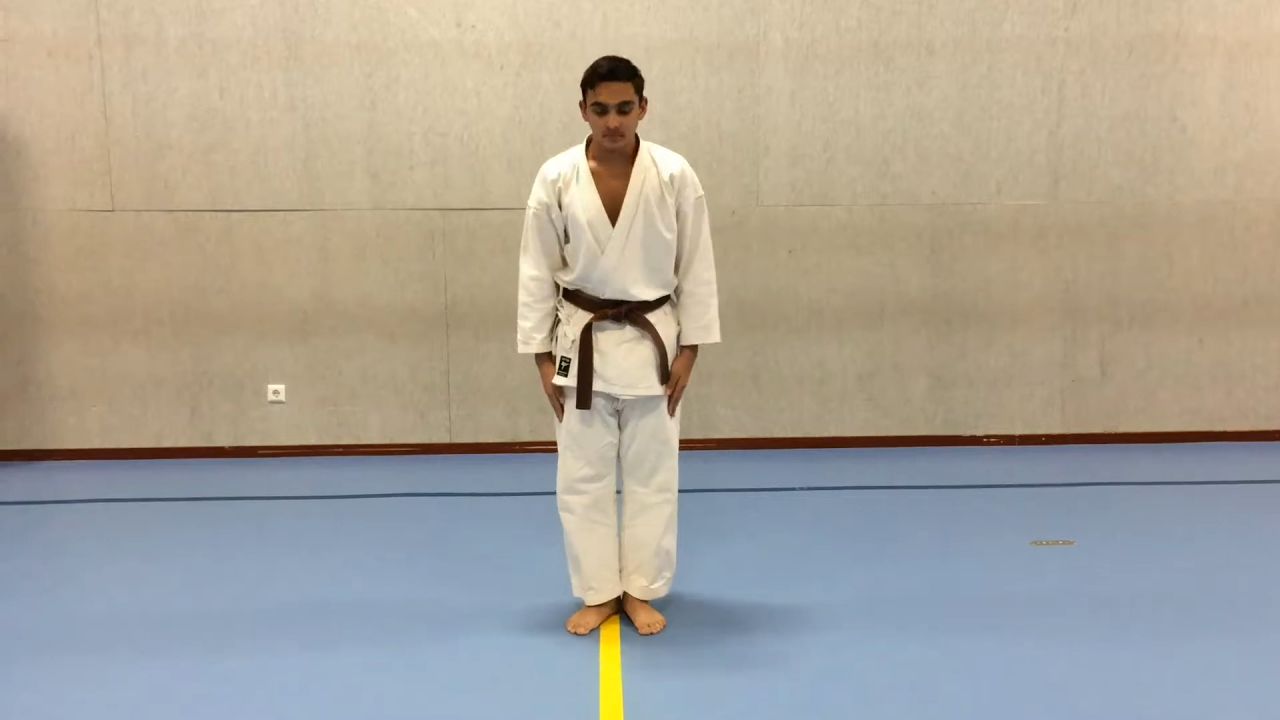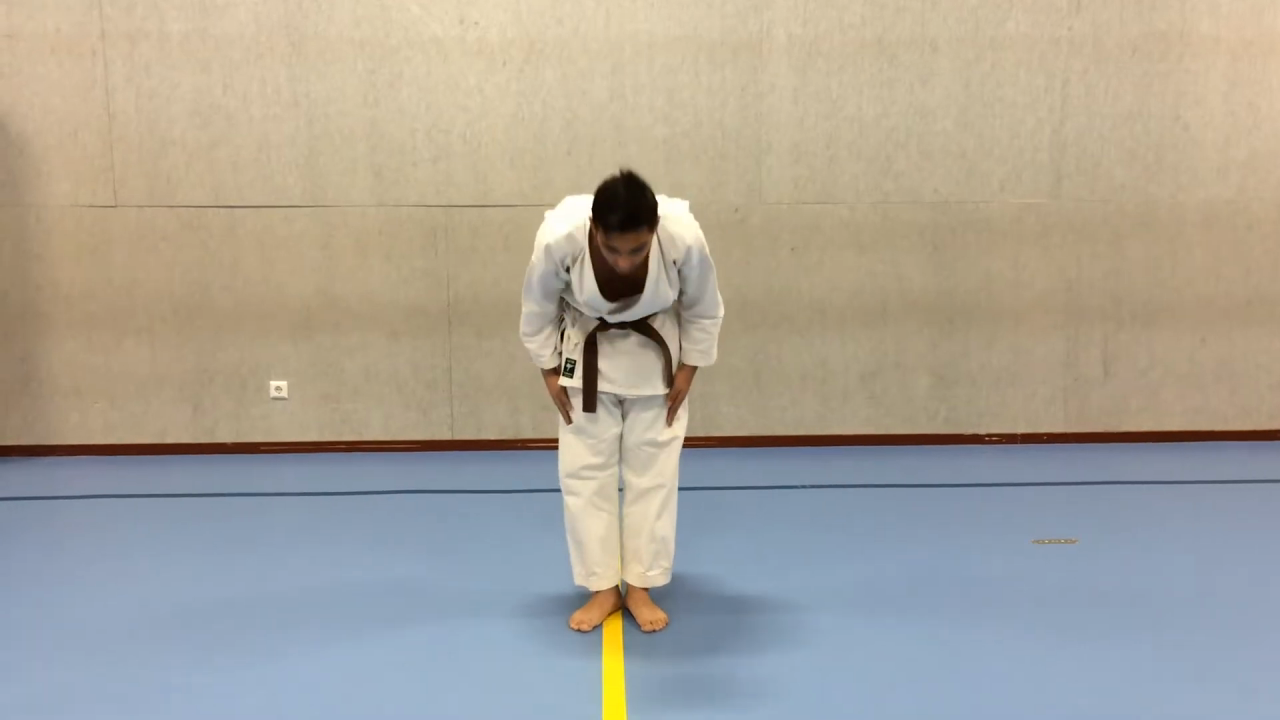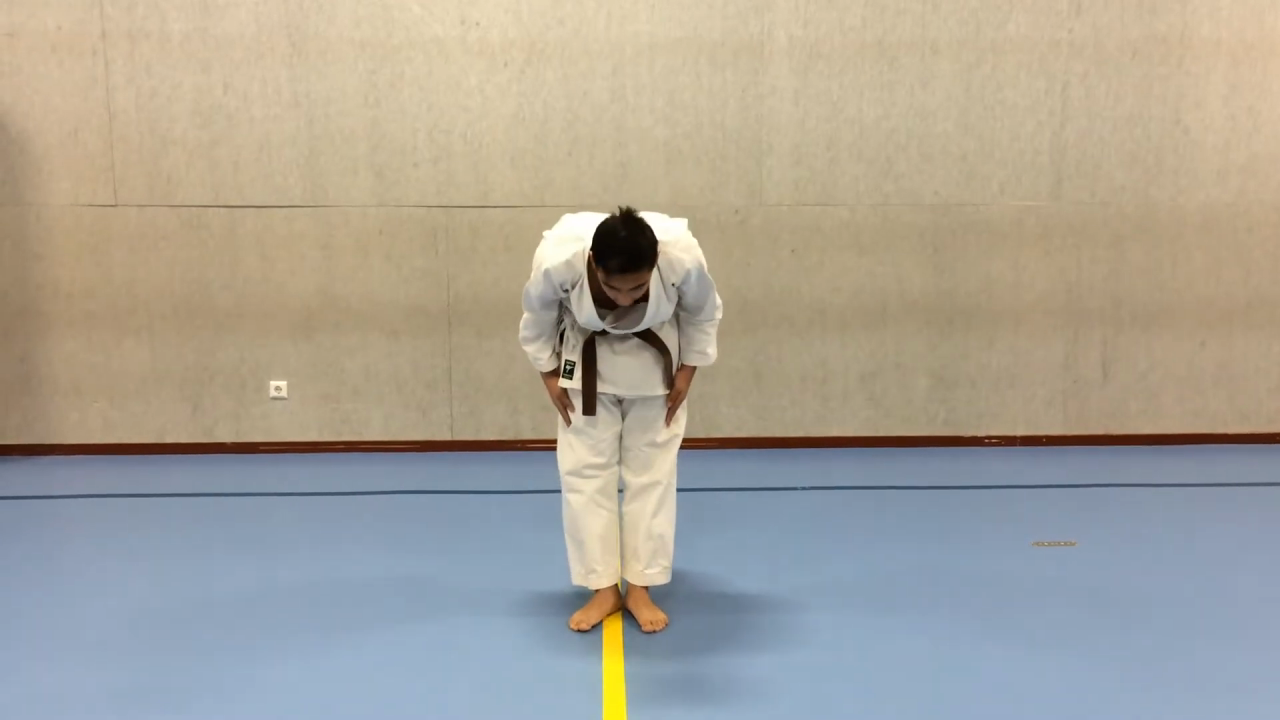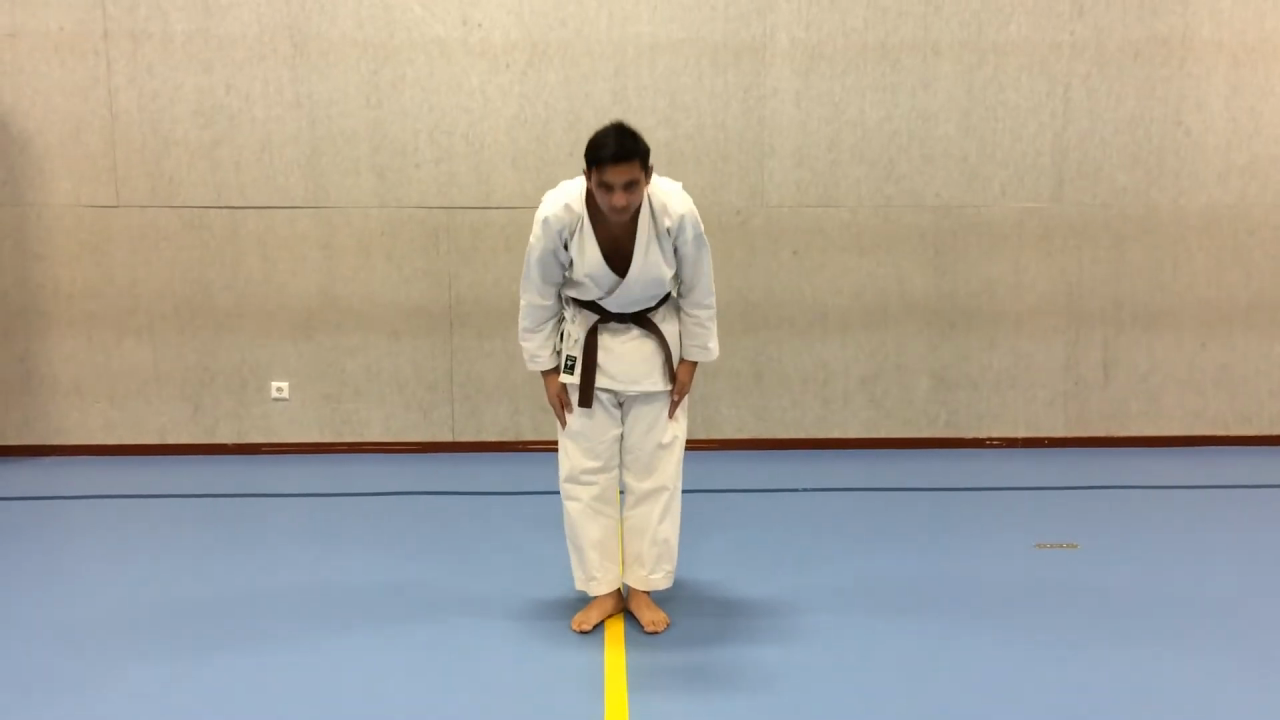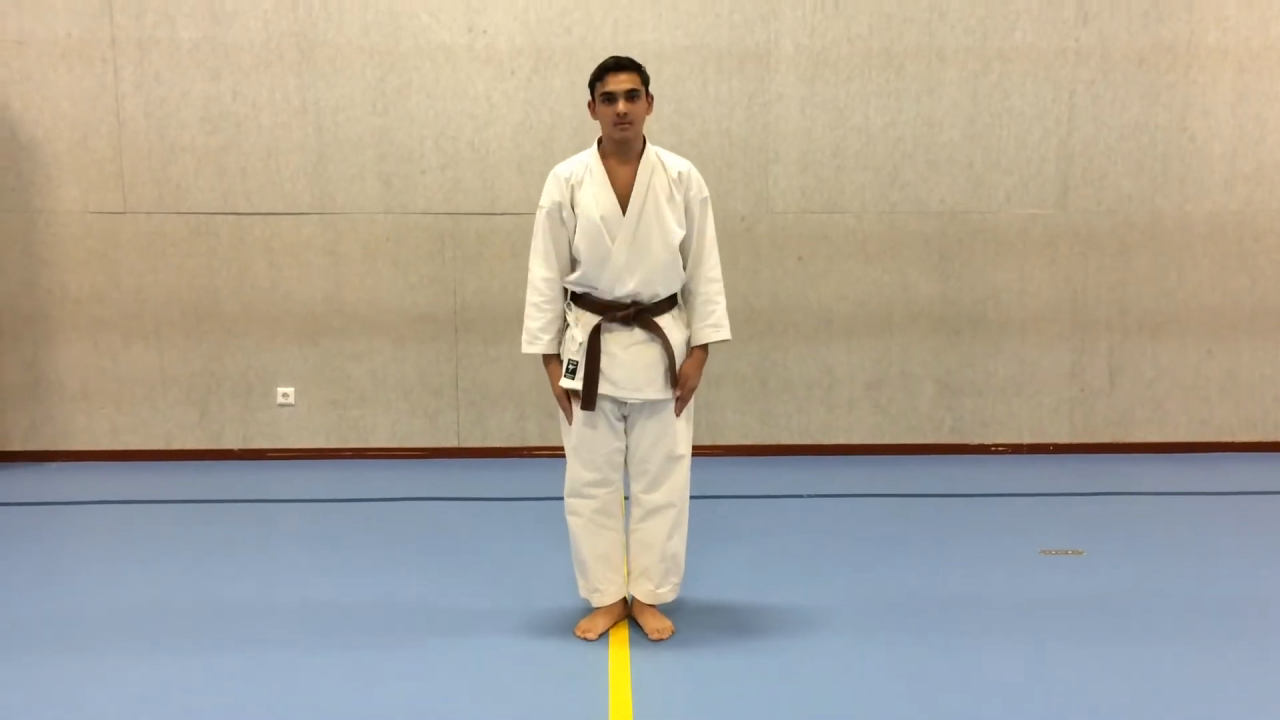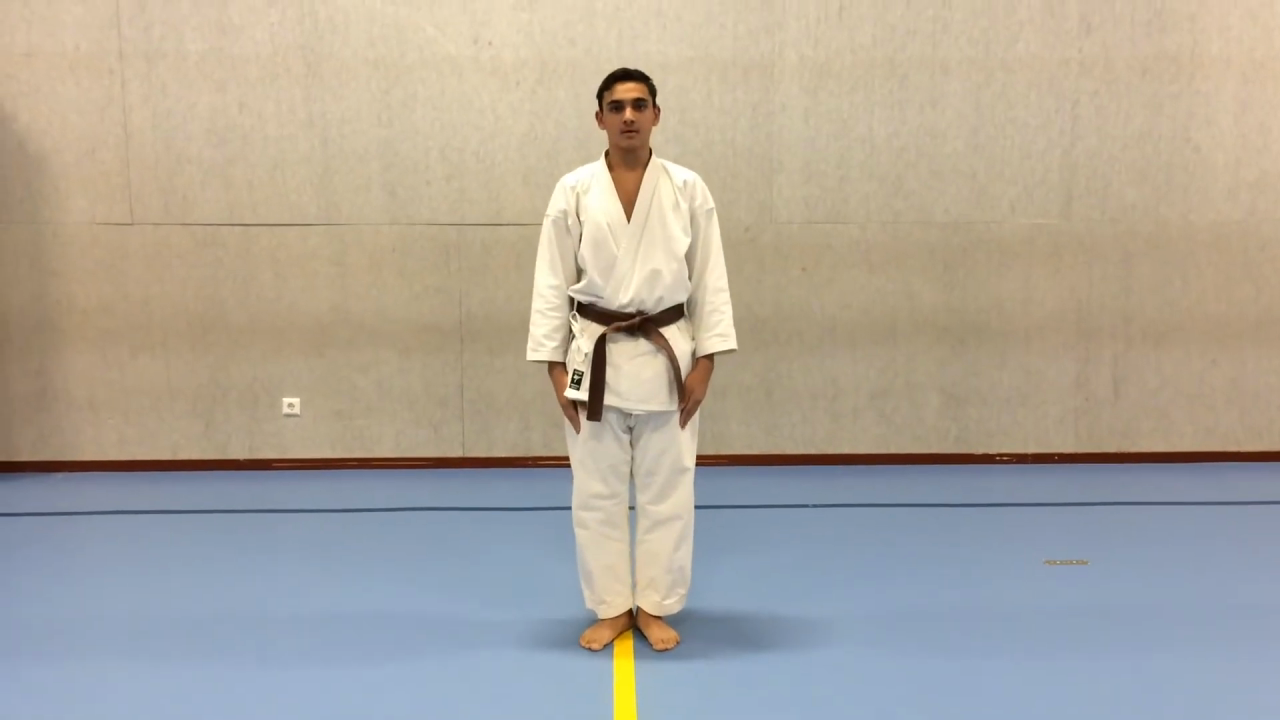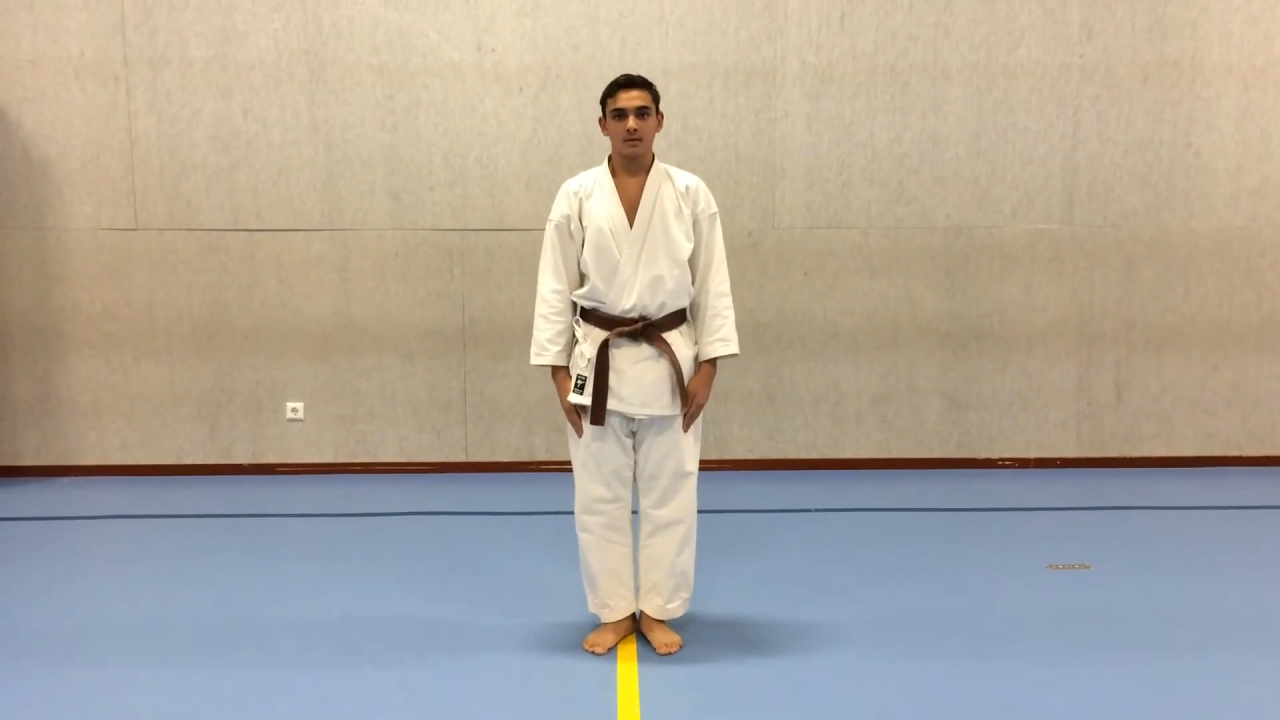
dt=0.4s
person 1, frame 1
left shoulder: (675, 175)
right shoulder: (555, 178)
left elbow: (697, 270)
right elbow: (537, 273)
left wrist: (688, 350)
right wrist: (543, 356)
left hip: (652, 341)
right hip: (583, 340)
left knee: (653, 475)
right knee: (583, 476)
left ankle: (640, 591)
right ankle: (597, 593)
person 1, frame 2
left shoulder: (684, 237)
right shoulder: (558, 238)
left elbow: (704, 309)
right elbow: (538, 308)
left wrist: (687, 369)
right wrist: (551, 372)
left hip: (655, 347)
right hip: (587, 346)
left knee: (652, 467)
right knee: (585, 467)
left ankle: (639, 586)
right ankle: (602, 587)
person 1, frame 3
left shoulder: (683, 257)
right shoulder: (556, 260)
left elbow: (704, 311)
right elbow: (537, 317)
left wrist: (687, 371)
right wrist: (549, 375)
left hip: (654, 351)
right hip: (586, 354)
left knee: (652, 469)
right knee: (585, 469)
left ankle: (640, 587)
right ankle: (602, 587)
person 1, frame 4
left shoulder: (676, 210)
right shoulder: (557, 213)
left elbow: (698, 293)
right elbow: (538, 297)
left wrist: (690, 362)
right wrist: (547, 370)
left hip: (655, 344)
right hip: (586, 344)
left knee: (655, 472)
right knee: (586, 471)
left ankle: (642, 588)
right ankle: (602, 589)
person 1, frame 5
left shoulder: (681, 177)
right shoulder: (566, 179)
left elbow: (704, 269)
right elbow: (546, 272)
left wrist: (699, 350)
right wrist: (550, 357)
left hip: (661, 346)
right hip: (590, 345)
left knee: (662, 480)
right knee: (590, 482)
left ankle: (649, 596)
right ankle: (605, 597)
person 1, frame 6
left shoulder: (687, 188)
right shoulder: (573, 190)
left elbow: (709, 278)
right elbow: (552, 282)
left wrist: (705, 361)
right wrist: (555, 366)
left hip: (666, 354)
right hip: (596, 354)
left knee: (667, 490)
right knee: (597, 491)
left ankle: (655, 607)
right ankle: (610, 607)
person 1, frame 7
left shoulder: (690, 193)
right shoulder: (576, 195)
left elbow: (712, 283)
right elbow: (555, 286)
left wrist: (707, 365)
right wrist: (559, 370)
left hip: (669, 359)
right hip: (598, 359)
left knee: (670, 495)
right knee: (600, 496)
left ankle: (659, 611)
right ankle: (613, 611)
